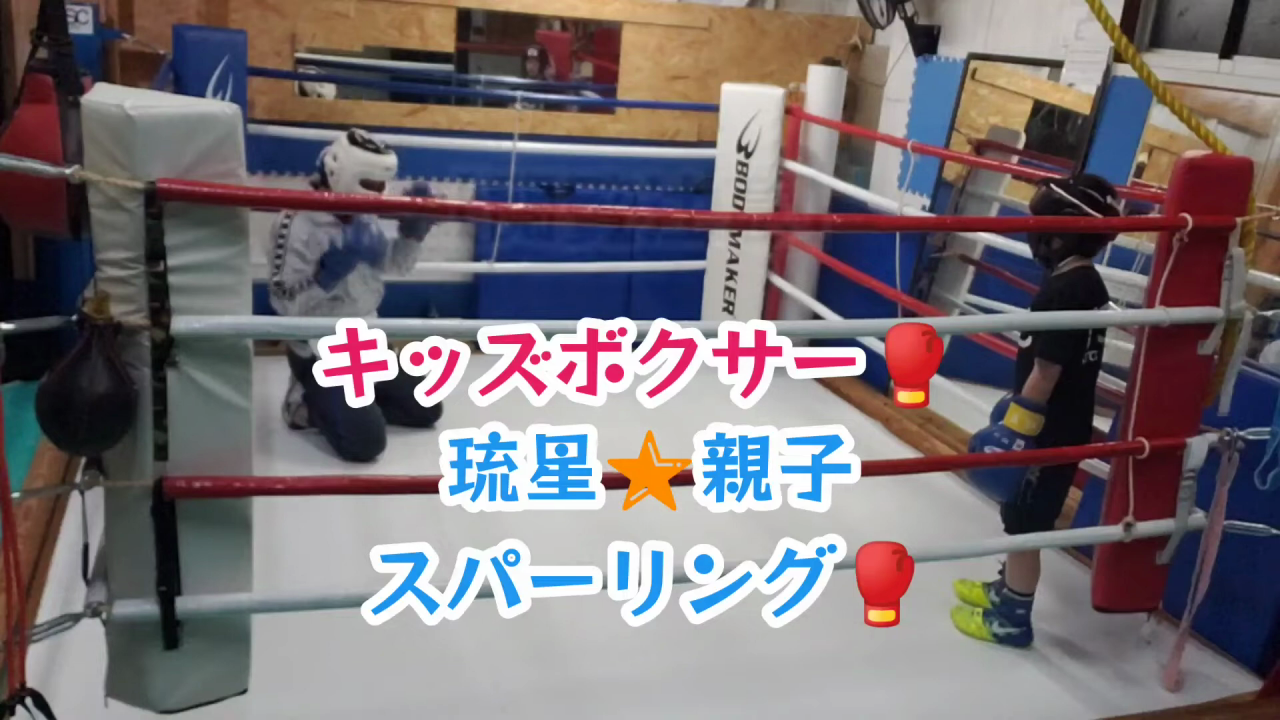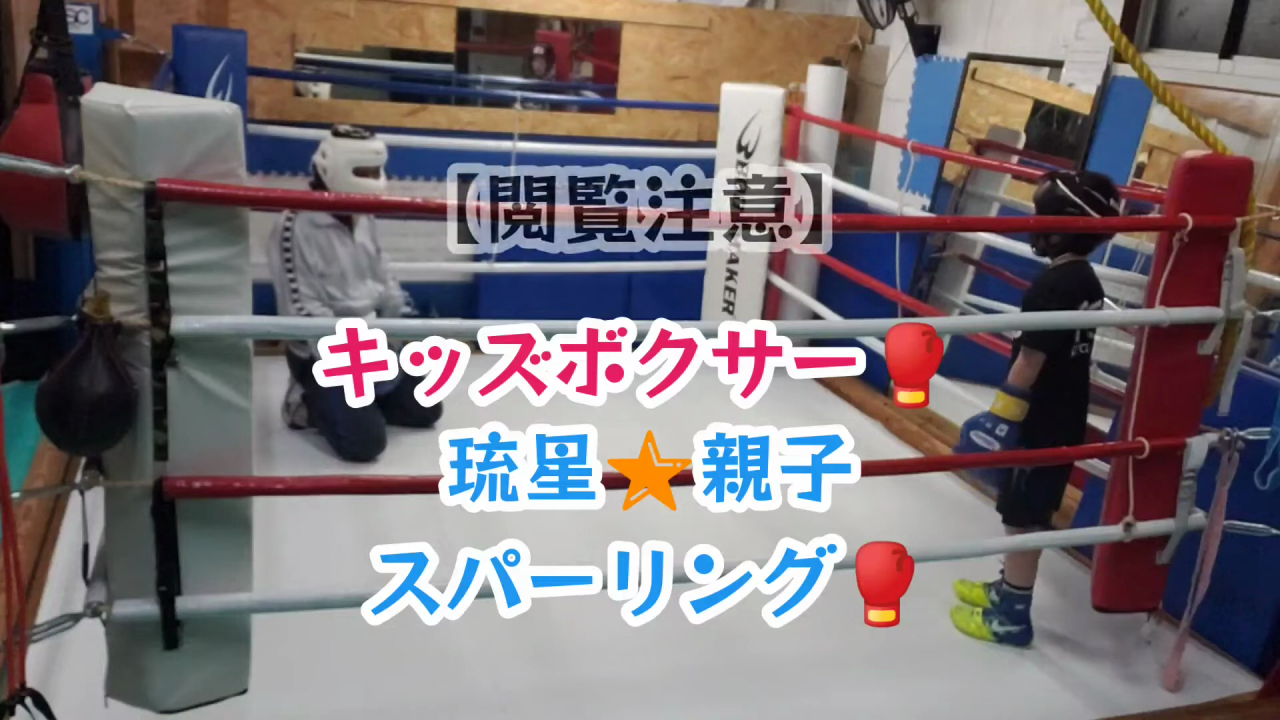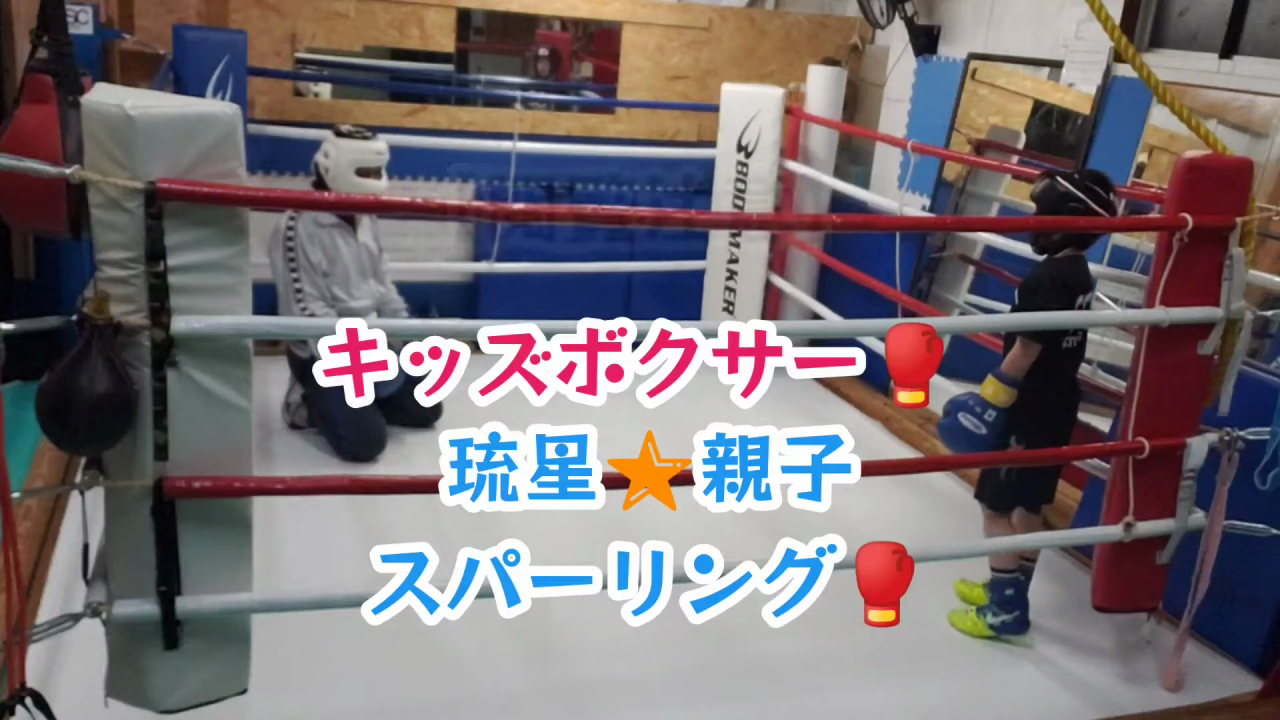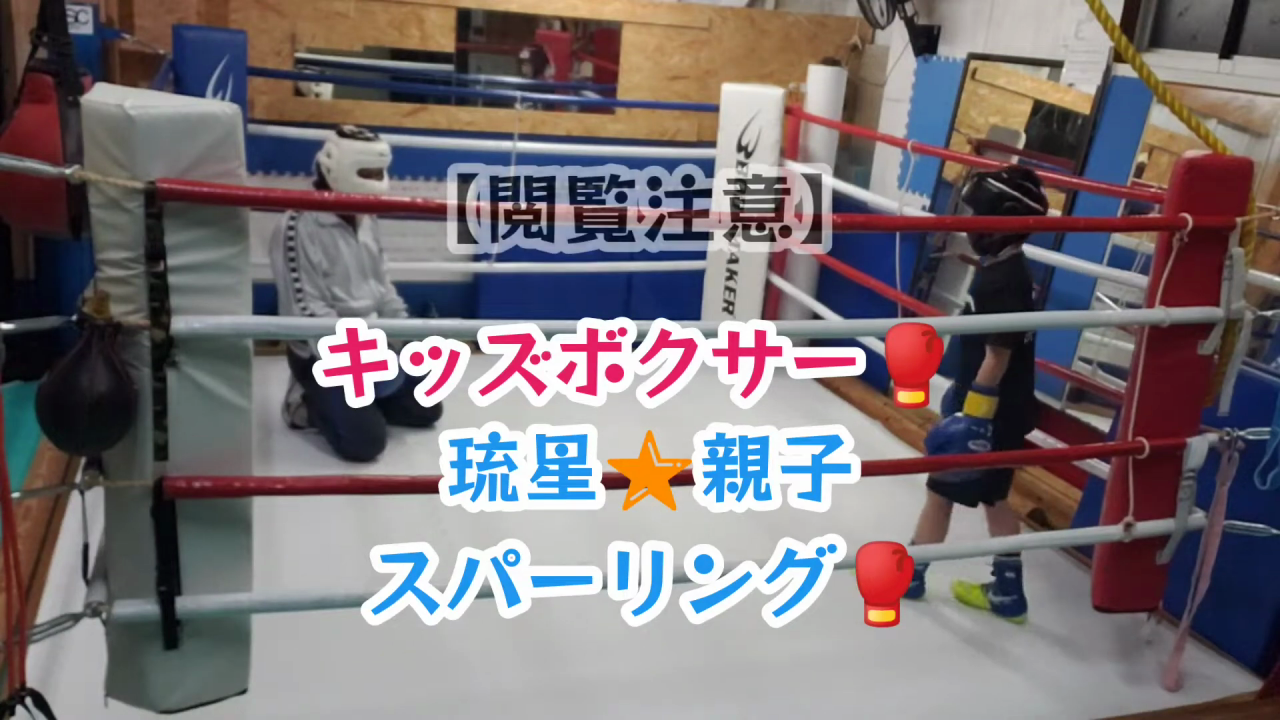
dt=0.5s
person 1, frame 1
left shoulder: (1061, 293)
right shoulder: (1090, 285)
left elbow: (1045, 372)
left wrist: (1015, 429)
right wrist: (1017, 415)
left hip: (1048, 431)
right hip: (1068, 424)
left knee: (1024, 525)
right knee: (1025, 519)
left ankle: (1011, 620)
right ankle: (1005, 589)
person 1, frame 2
left shoulder: (1051, 286)
right shoulder: (1087, 281)
left elbow: (1031, 360)
left wrist: (1001, 418)
left hip: (1039, 422)
right hip: (1064, 418)
left knee: (1020, 519)
right knee: (1033, 514)
left ankle: (1011, 619)
right ankle: (1006, 589)
person 1, frame 3
left shoulder: (1047, 278)
right shoulder: (1078, 274)
left elbow: (1025, 350)
left wrist: (988, 402)
left hip: (1030, 413)
right hip: (1055, 409)
left knee: (996, 506)
right knee: (1029, 505)
left ankle: (1006, 609)
right ankle: (1011, 591)
person 1, frame 4
left shoulder: (999, 282)
right shoulder: (1009, 269)
left elbow: (997, 356)
left wrist: (974, 415)
left hip: (989, 408)
right hip: (1007, 407)
left knee: (941, 491)
right knee: (991, 497)
left ankle: (909, 575)
right ankle: (1007, 591)
person 2, frame 1
left shoulder: (362, 218)
right shoulder: (296, 223)
left elbow: (397, 264)
right elbow: (287, 302)
left wrist: (415, 227)
right wrist: (333, 267)
right hip: (321, 352)
left knee: (426, 410)
right knee: (365, 440)
right ankle: (309, 404)
person 2, frame 2
left shoulder: (363, 220)
right shoulder: (296, 228)
left elbow: (383, 282)
right elbow: (304, 311)
right hip: (320, 354)
left knee: (427, 410)
right knee: (365, 441)
left ankle: (347, 399)
right ankle: (310, 404)
person 2, frame 3
left shoulder: (364, 221)
right shoulder: (299, 228)
left elbow: (382, 285)
right elbow: (307, 311)
right hip: (322, 354)
left knee: (427, 410)
right knee: (366, 441)
left ankle: (348, 400)
right ankle: (309, 404)
person 2, frame 4
left shoulder: (365, 222)
right shoulder: (299, 229)
left elbow: (382, 285)
right elbow: (308, 310)
right hip: (323, 355)
left knee: (427, 410)
right knee: (366, 441)
left ankle: (355, 401)
right ankle: (310, 404)
